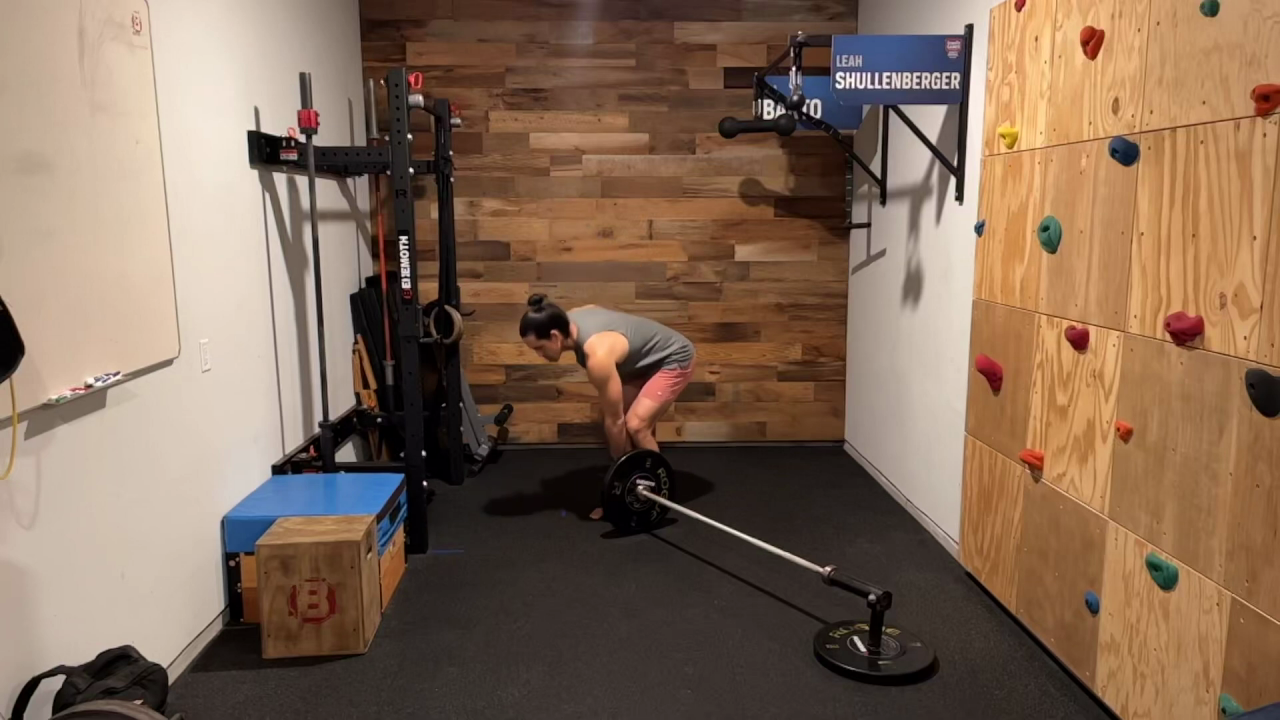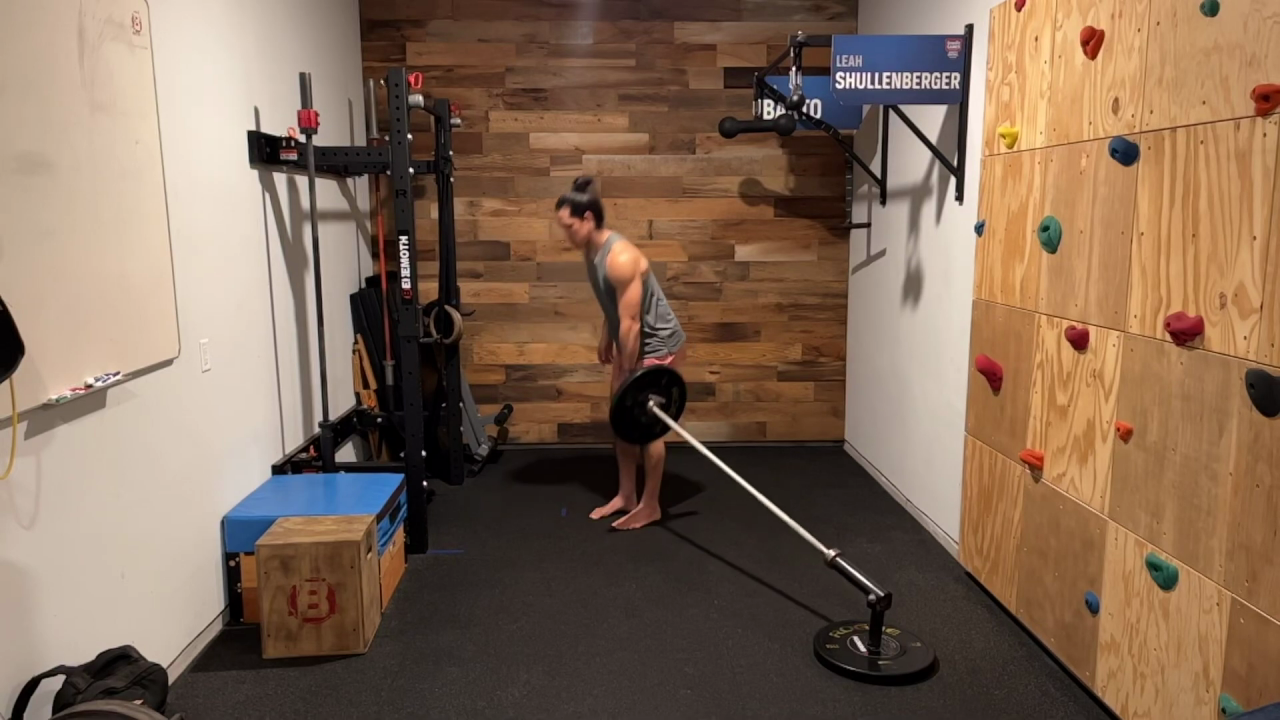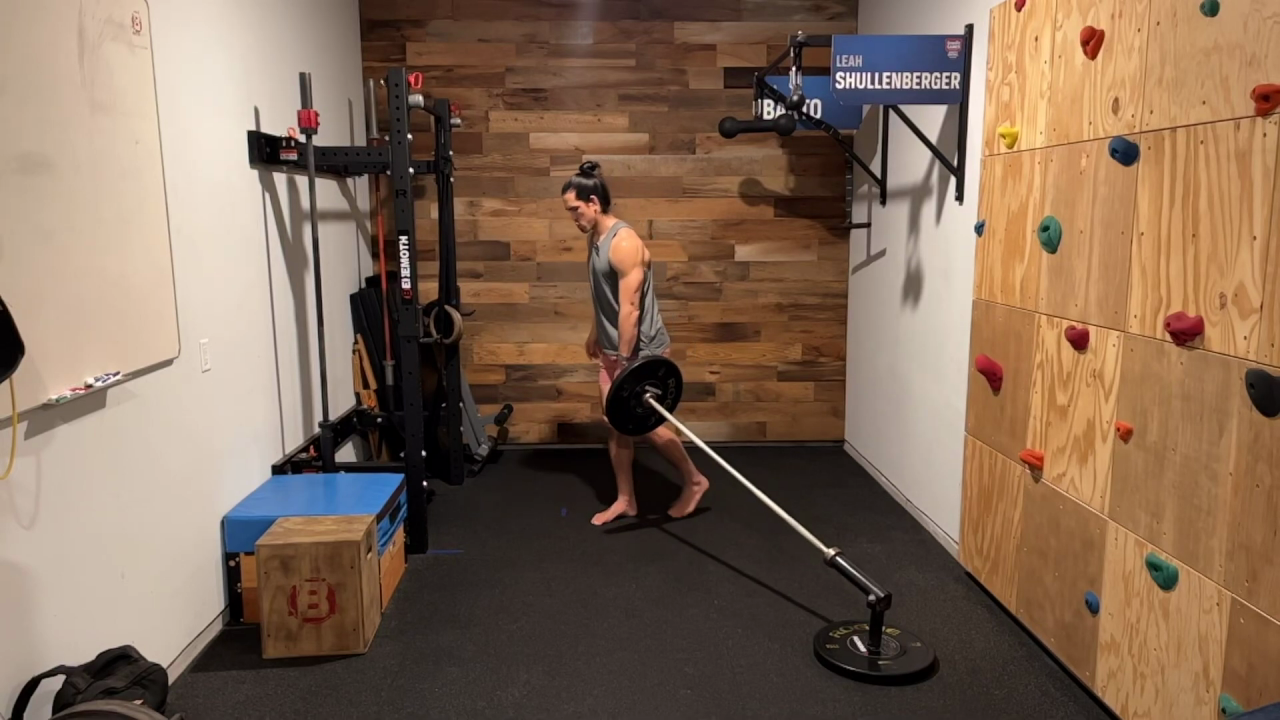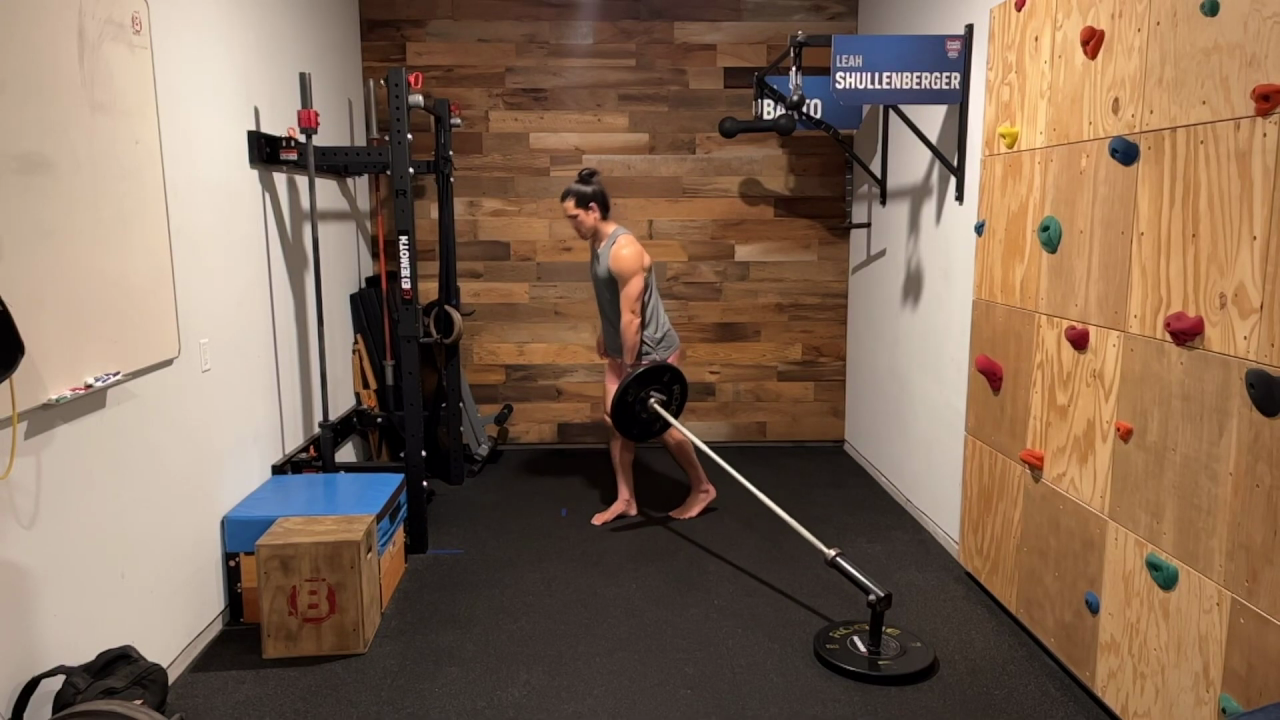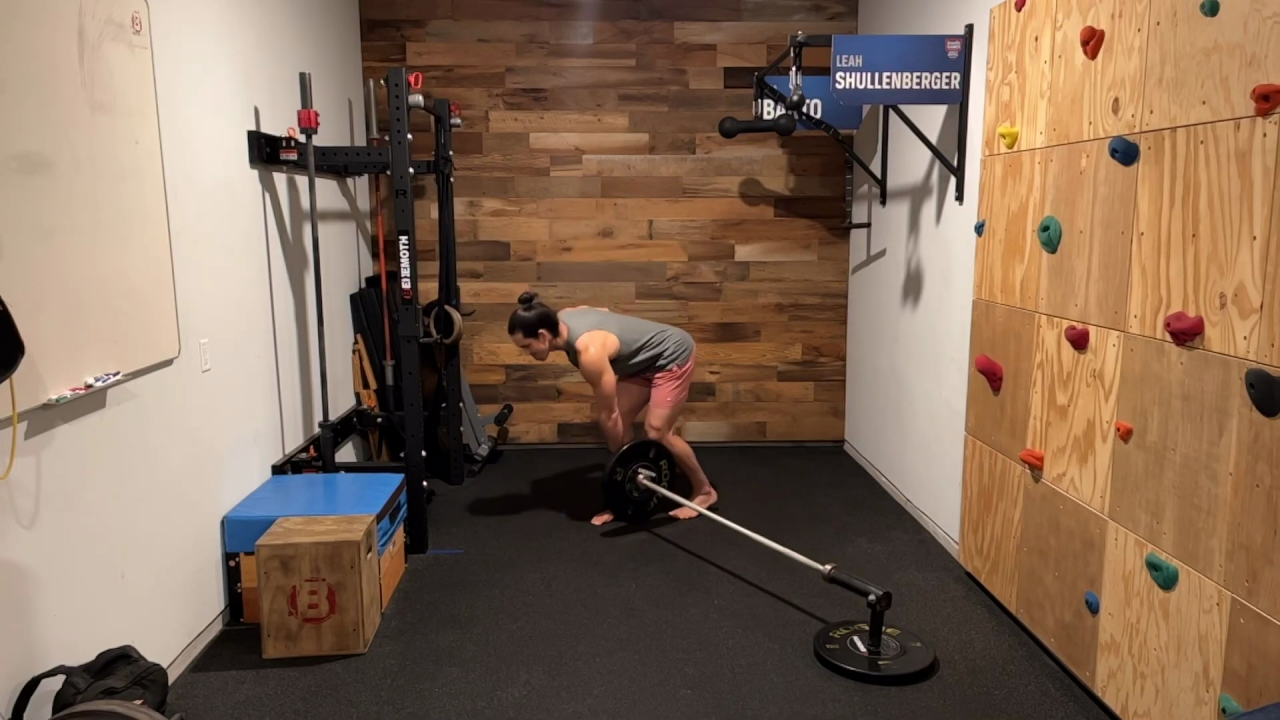
dt=1s
person 1, frame 1
left shoulder: (597, 355)
right shoulder: (572, 319)
left elbow: (615, 418)
left hip: (674, 360)
right hip: (647, 359)
left knee: (636, 424)
right knee: (615, 421)
person 1, frame 2
left shoulder: (620, 257)
right shoulder: (593, 249)
left elbow: (631, 322)
left wrist: (628, 376)
right wrist: (604, 341)
left hip: (659, 345)
right hip: (633, 343)
left ankle: (650, 506)
right ankle: (626, 494)
person 1, frame 3
left shoulder: (624, 243)
right shoulder: (596, 238)
left elbow: (631, 309)
left wrist: (628, 362)
right wrist: (594, 334)
left hip: (642, 350)
right hip: (613, 350)
right knee: (616, 424)
left ankle: (694, 480)
right ankle: (625, 499)
person 1, frame 4
left shoulder: (624, 250)
right shoulder: (598, 243)
left elbow: (632, 316)
left wrist: (631, 370)
right wrist: (604, 336)
left hip: (650, 353)
right hip: (621, 350)
right knee: (616, 422)
left ankle: (702, 488)
right ankle: (626, 500)
person 1, frame 5
left shoulder: (589, 352)
right shoulder: (563, 318)
left elbow: (608, 414)
right elbow: (604, 311)
left wrist: (618, 455)
left hip: (672, 356)
right hip: (645, 358)
left knee: (656, 432)
right knee: (621, 422)
left ankle: (704, 491)
